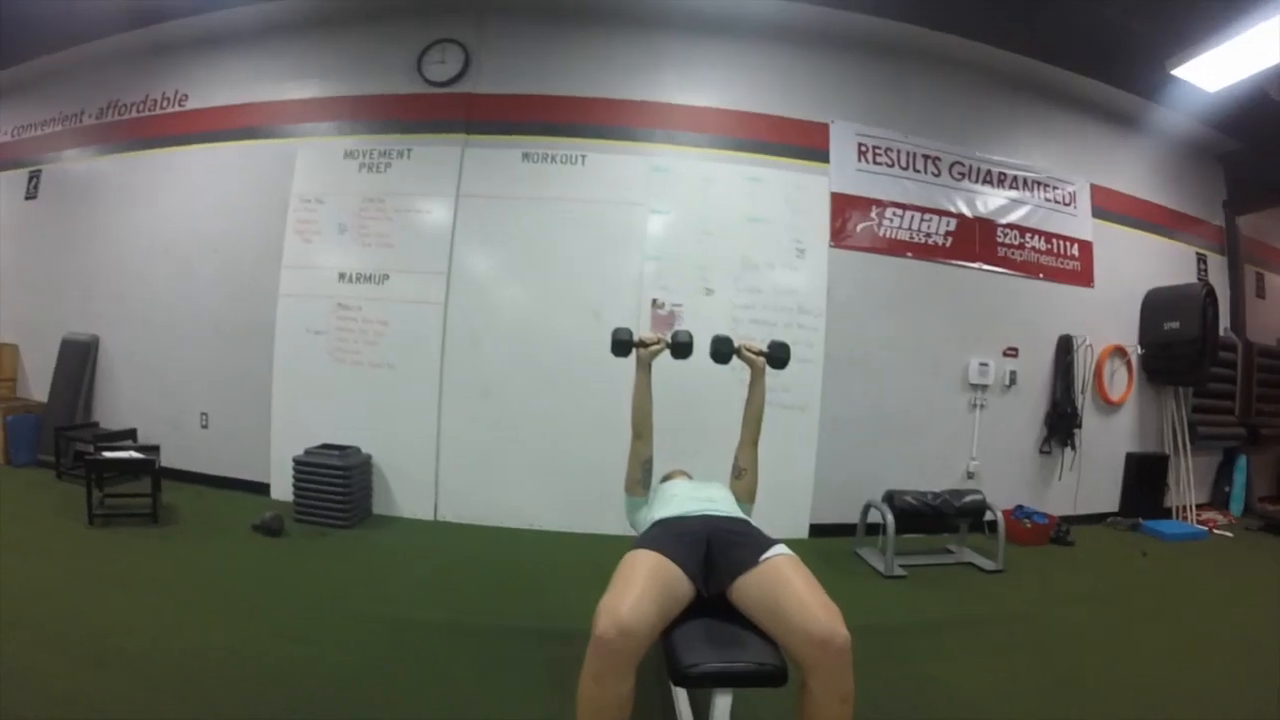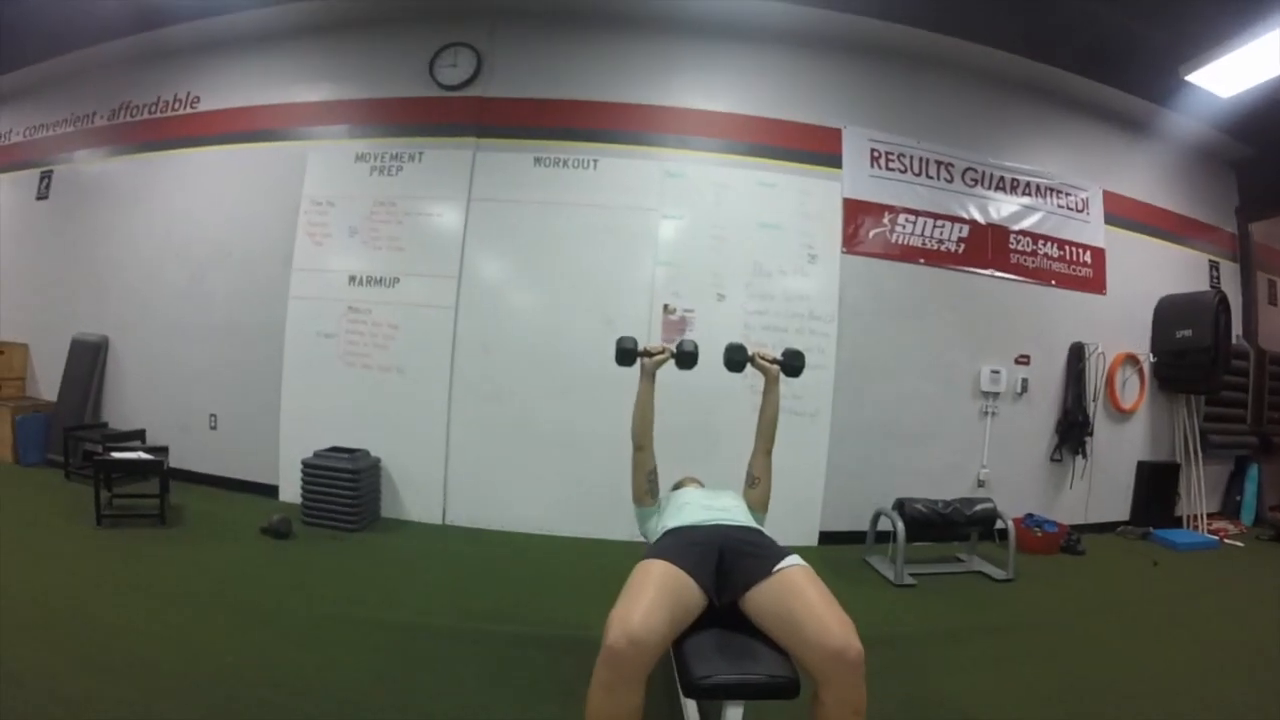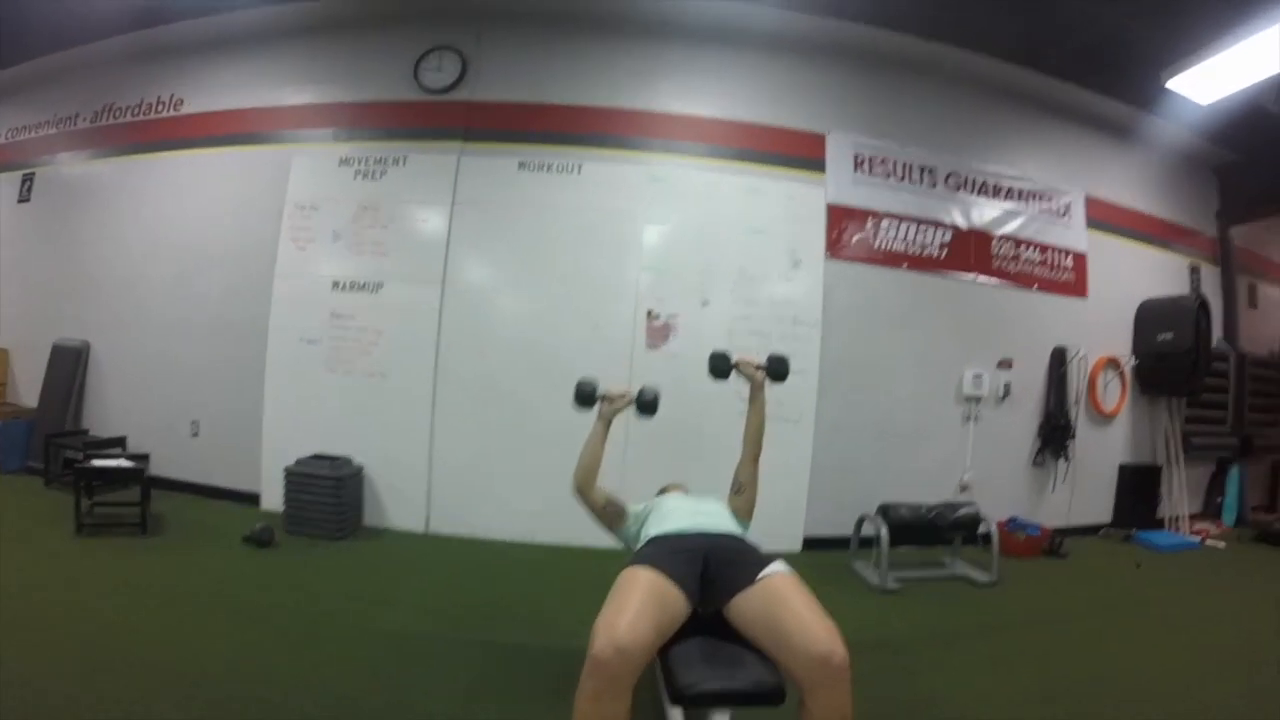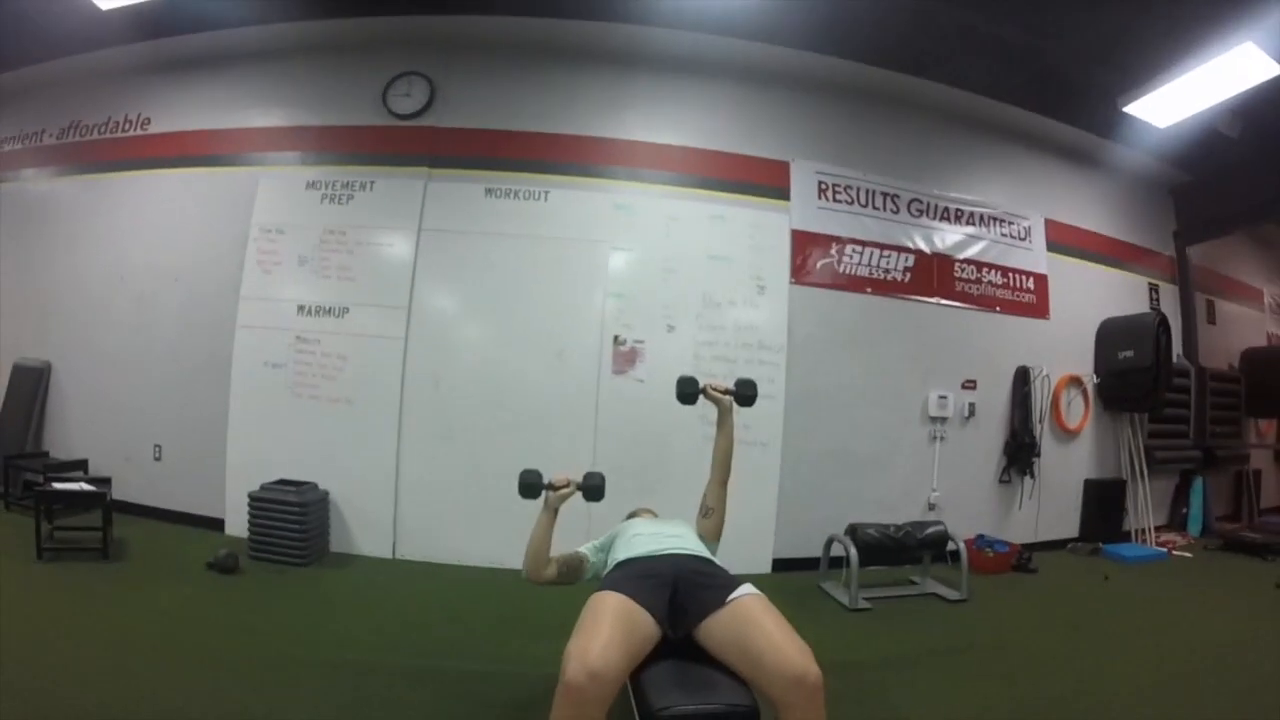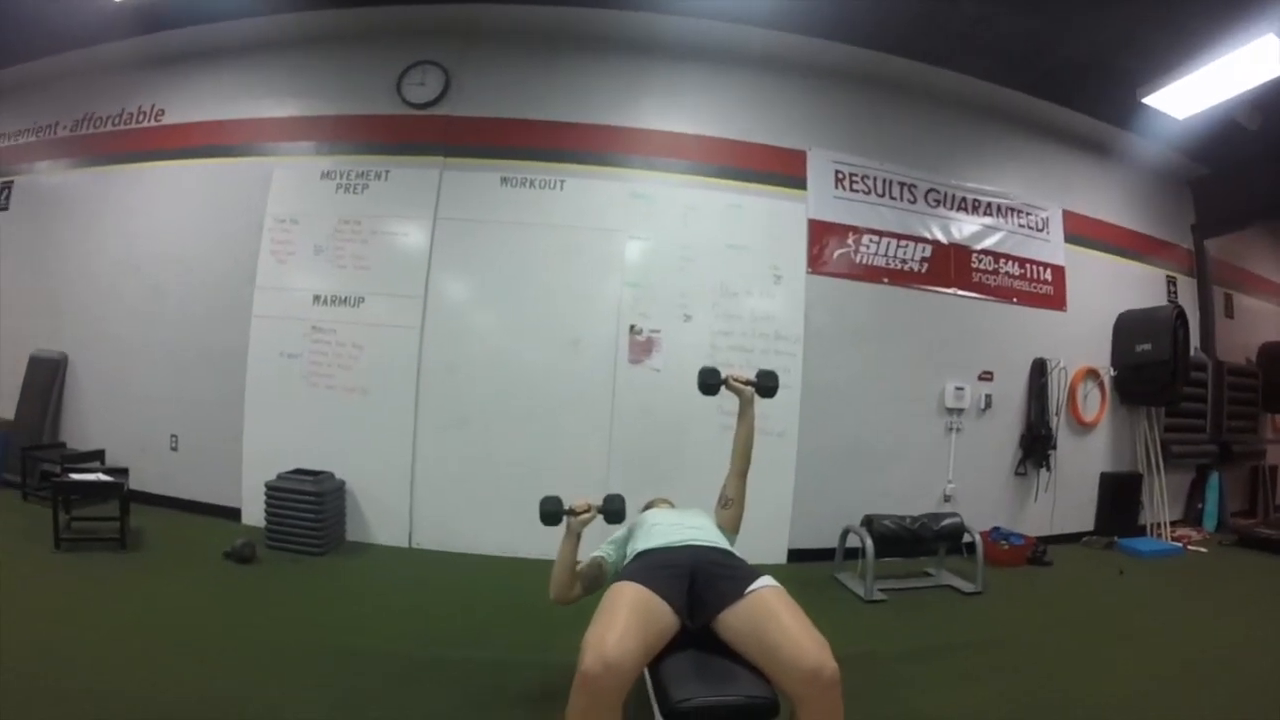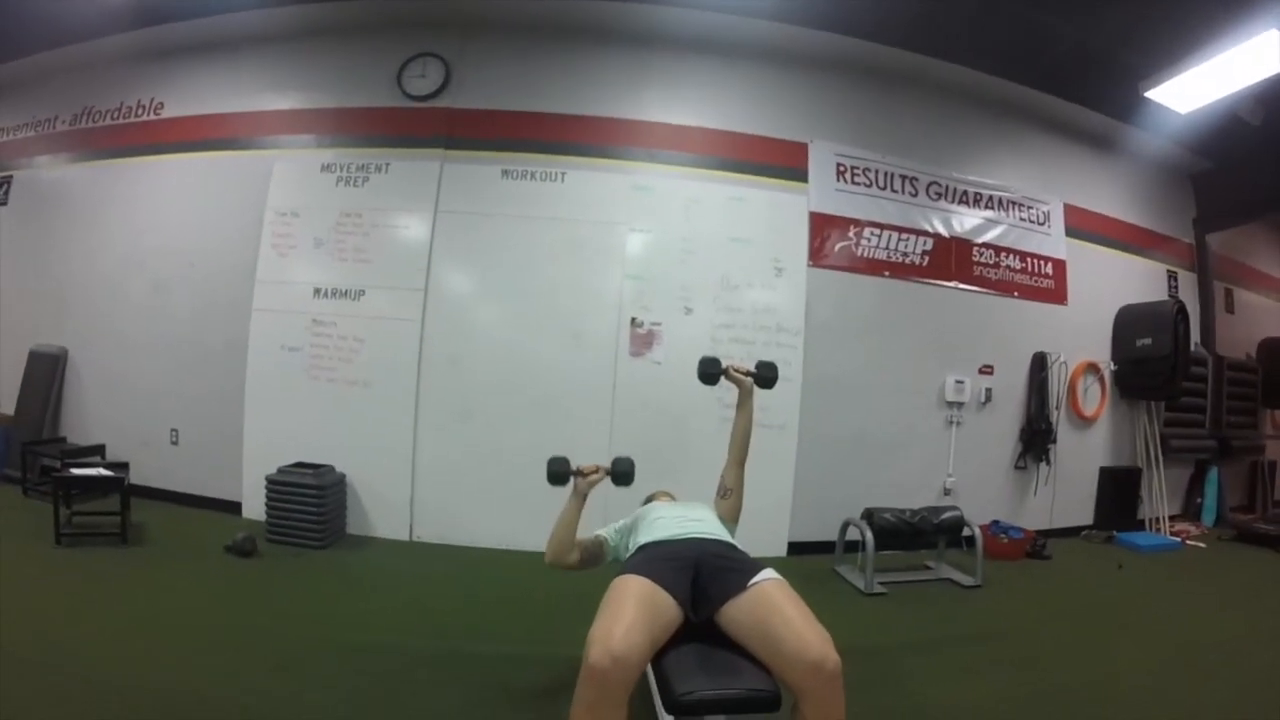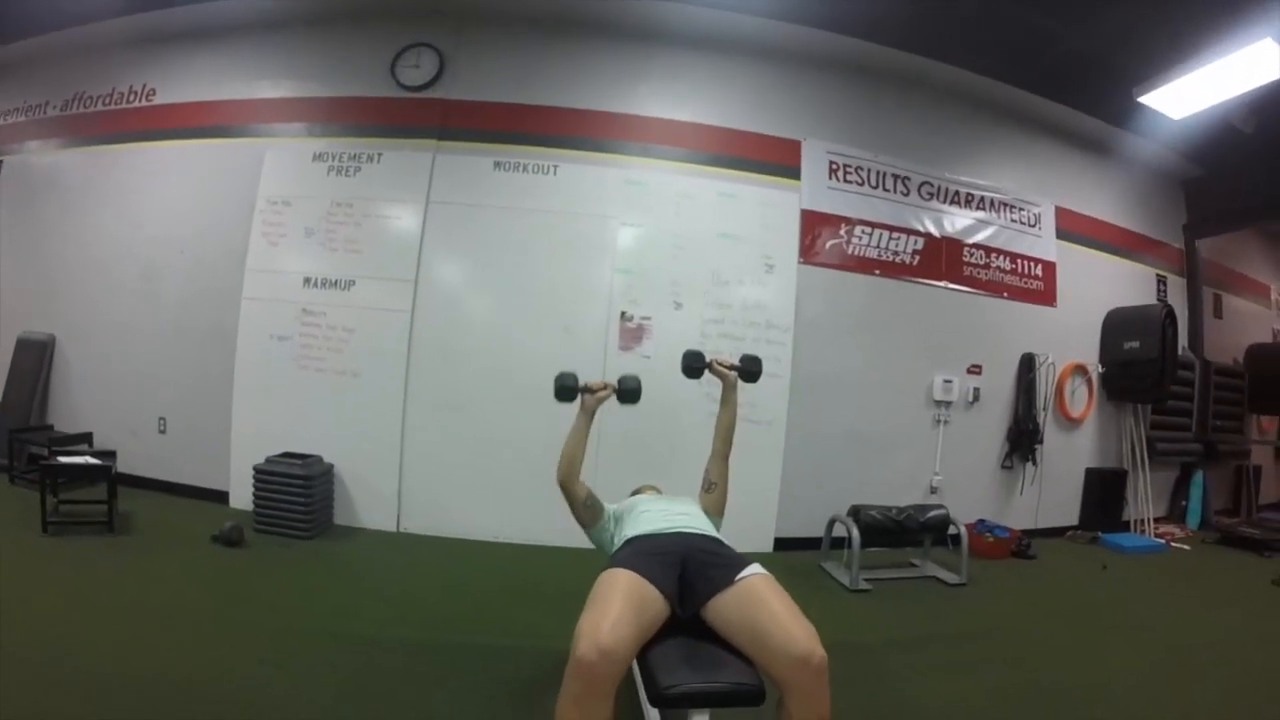
dt=0.3s
person 1, frame 1
left shoulder: (729, 497)
right shoulder: (649, 504)
left elbow: (748, 442)
right elbow: (641, 438)
left wrist: (758, 373)
right wrist: (643, 367)
left knee: (832, 642)
right knee: (612, 635)
person 1, frame 2
left shoulder: (740, 504)
right shoulder: (659, 512)
left elbow: (762, 450)
right elbow: (642, 448)
left wrist: (772, 382)
right wrist: (647, 376)
left knee: (845, 655)
right knee: (623, 646)
person 1, frame 3
left shoulder: (721, 508)
right shoulder: (644, 515)
left elbow: (749, 459)
right elbow: (585, 487)
left wrist: (756, 390)
right wrist: (604, 419)
left hip: (734, 552)
left knee: (828, 659)
right knee: (610, 653)
person 1, frame 4
left shoulder: (692, 535)
right shoulder: (612, 542)
left elbow: (718, 481)
right elbow: (537, 570)
left wrist: (725, 413)
right wrist: (551, 507)
left knee: (803, 681)
right knee: (582, 680)
person 1, frame 5
left shoulder: (710, 524)
right shoulder: (628, 534)
left elbow: (737, 474)
right elbow: (563, 593)
left wrist: (746, 404)
right wrist: (574, 531)
left knee: (820, 674)
right knee: (598, 671)
person 1, frame 6
left shoulder: (710, 516)
right shoulder: (631, 525)
left elbow: (735, 463)
right elbow: (558, 557)
left wrist: (745, 394)
right wrist: (579, 494)
left knee: (822, 667)
right knee: (605, 664)
person 1, frame 7
left shoulder: (698, 511)
right shoulder: (615, 519)
left elbow: (719, 457)
right elbow: (568, 479)
left wrist: (729, 389)
right wrist: (587, 410)
left knee: (809, 663)
right knee: (591, 660)
